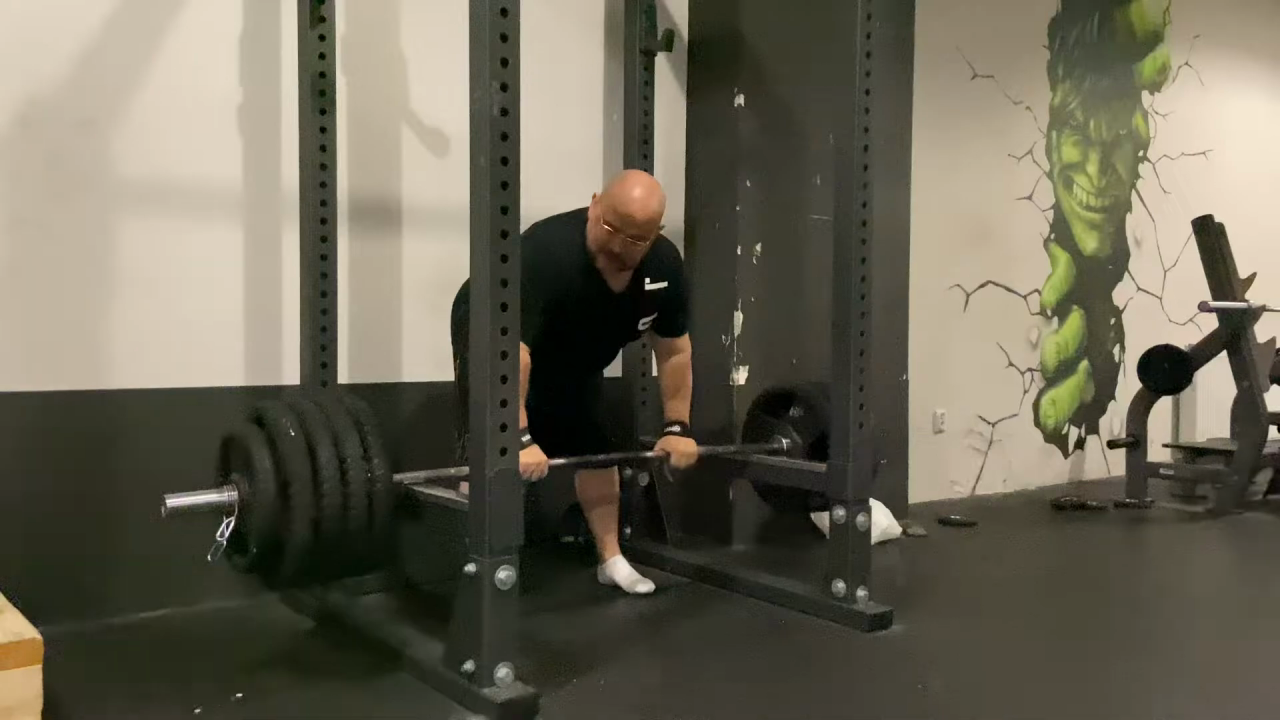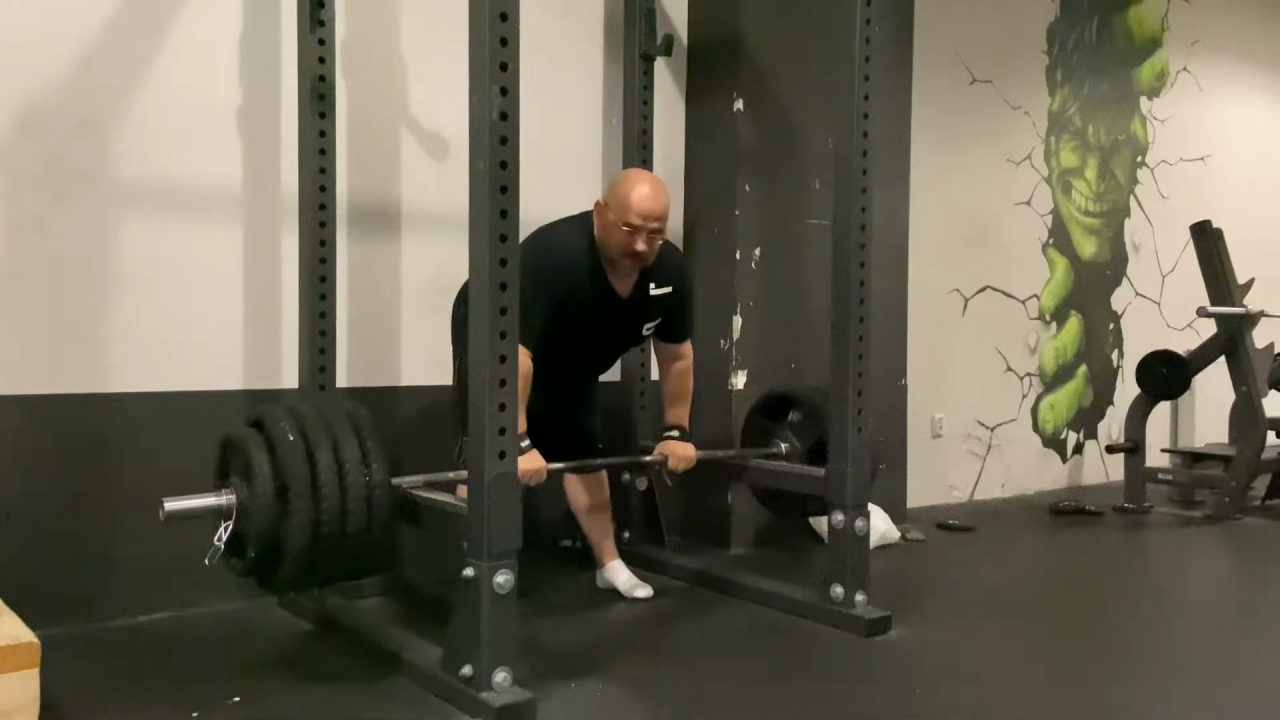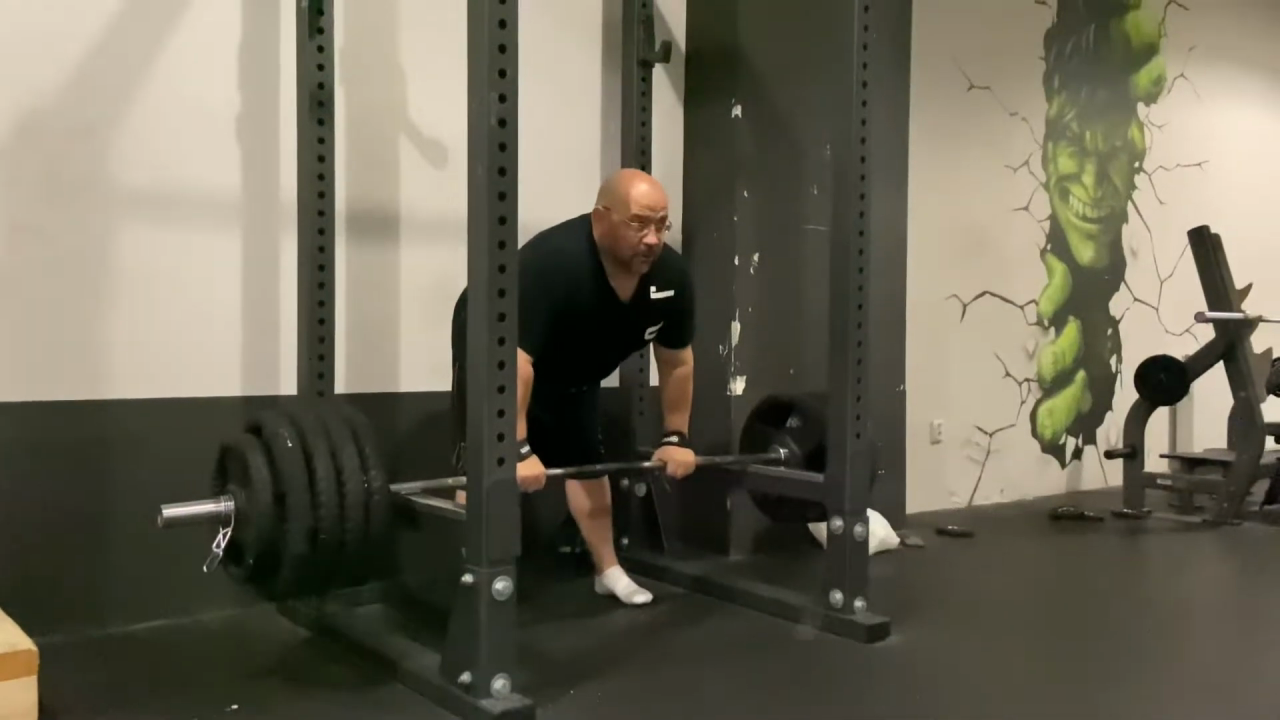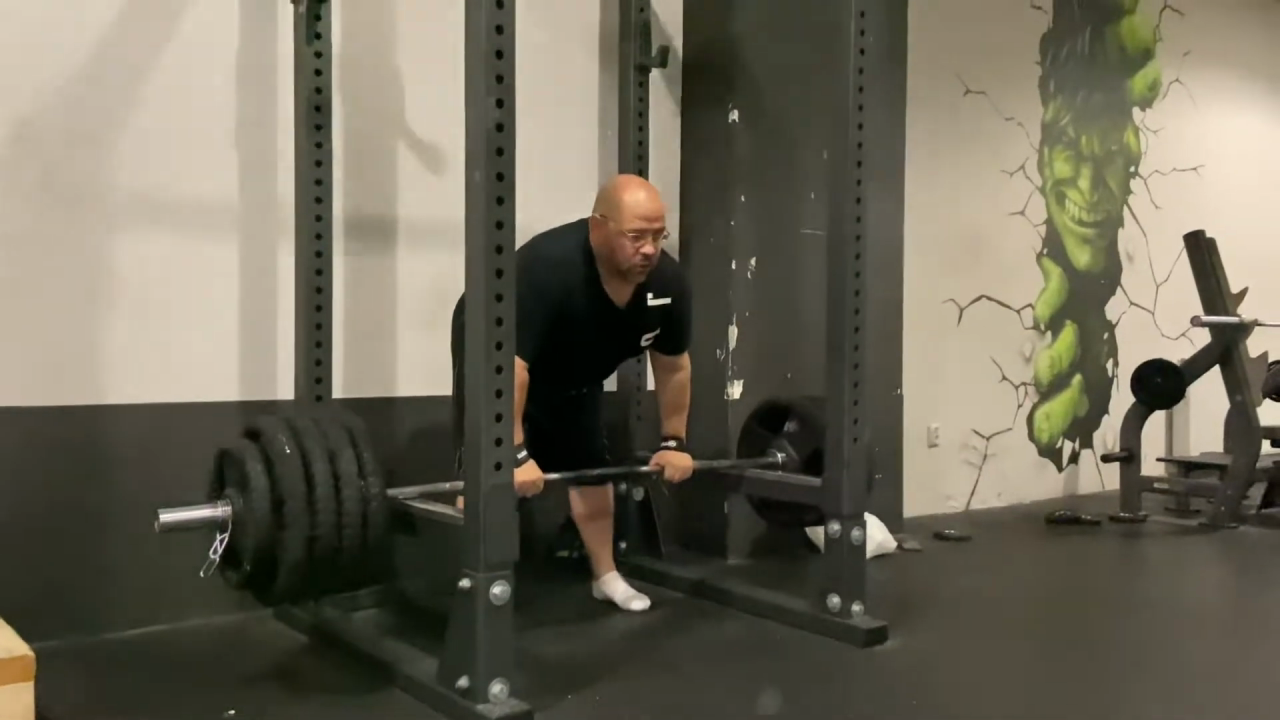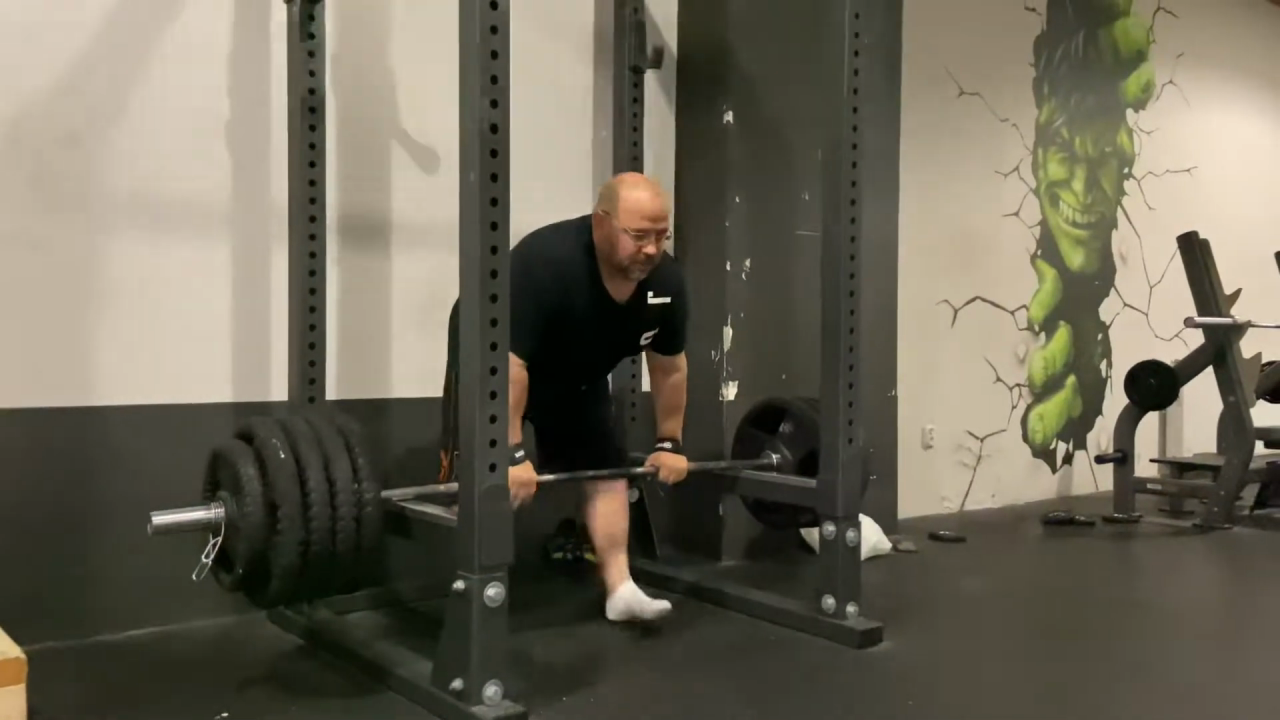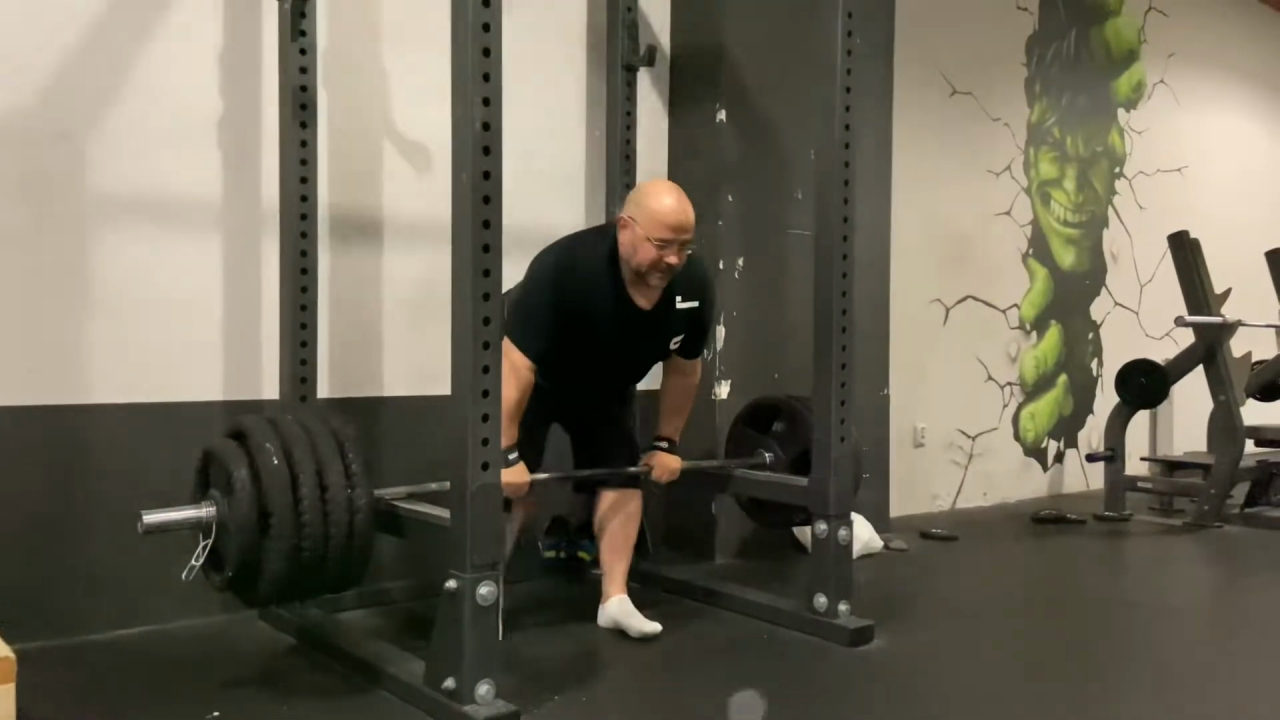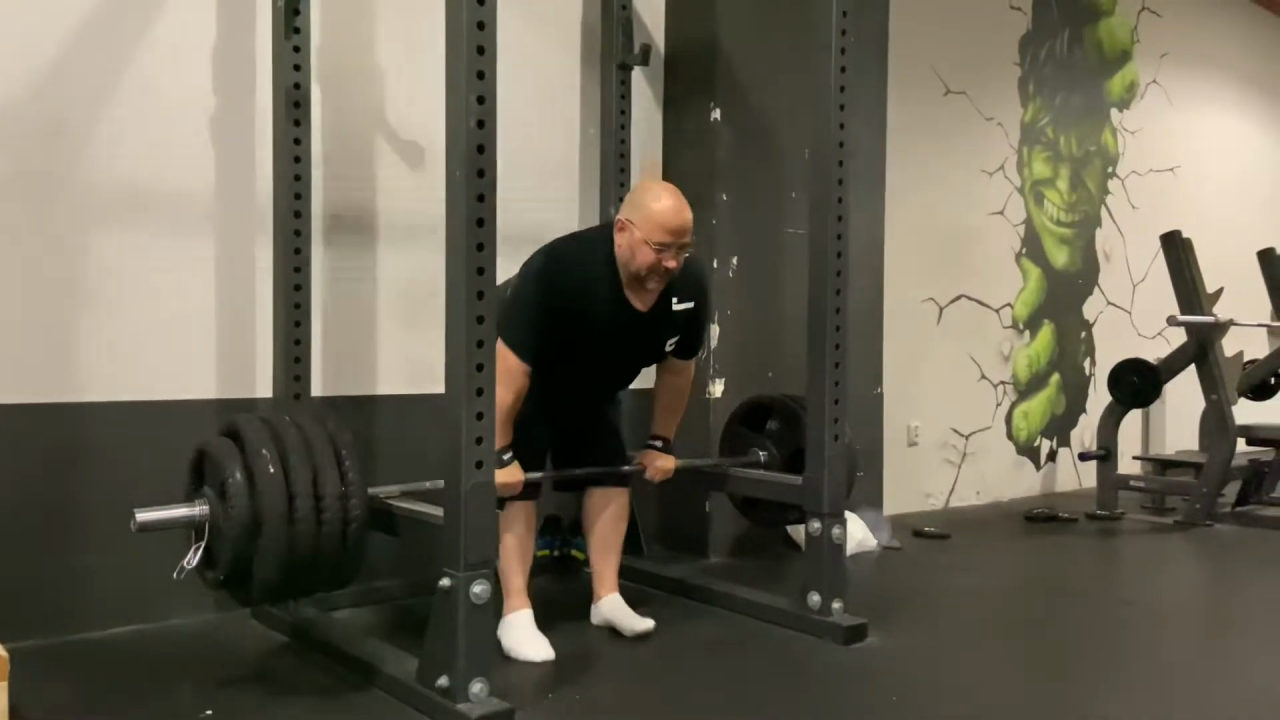
dt=0.4s
person 1, frame 1
left shoulder: (665, 264)
right shoulder: (547, 250)
left elbow: (674, 350)
left wrist: (677, 428)
right wrist: (519, 437)
left hip: (573, 357)
left knee: (595, 446)
left ankle: (611, 560)
person 1, frame 2
left shoulder: (669, 270)
right shoulder: (553, 254)
left elbow: (676, 355)
right elbow: (514, 354)
left wrist: (676, 432)
right wrist: (518, 442)
left hip: (570, 361)
left knee: (584, 453)
left ankle: (609, 564)
person 1, frame 3
left shoulder: (671, 274)
right shoulder: (554, 260)
left elbow: (676, 361)
right elbow: (515, 360)
left wrist: (675, 438)
right wrist: (518, 450)
left hip: (572, 368)
left knee: (586, 461)
left ankle: (608, 571)
person 1, frame 4
left shoulder: (667, 280)
right shoulder: (548, 265)
left elbow: (673, 367)
right elbow: (509, 366)
left wrist: (673, 442)
right wrist: (515, 454)
left hip: (574, 374)
left knee: (591, 465)
left ankle: (606, 576)
person 1, frame 5
left shoulder: (665, 281)
right shoulder: (546, 261)
left elbow: (669, 366)
right elbow: (509, 362)
left wrist: (669, 444)
right wrist: (513, 454)
left hip: (583, 374)
left knee: (606, 468)
left ankle: (621, 589)
person 1, frame 6
left shoulder: (693, 284)
right shoulder: (567, 267)
left elbow: (684, 369)
right elbow: (517, 364)
left wrist: (666, 443)
right wrist: (506, 455)
left hip: (605, 386)
right hip: (532, 375)
left knee: (622, 477)
right knee: (511, 482)
left ankle: (615, 599)
person 1, frame 7
left shoulder: (689, 286)
right shoulder: (561, 268)
left elbow: (677, 368)
right elbow: (511, 366)
left wrist: (661, 444)
right wrist: (499, 454)
left hip: (592, 387)
right hip: (520, 376)
left knee: (611, 475)
right knee: (518, 485)
left ankle: (607, 599)
right ankle: (516, 613)
